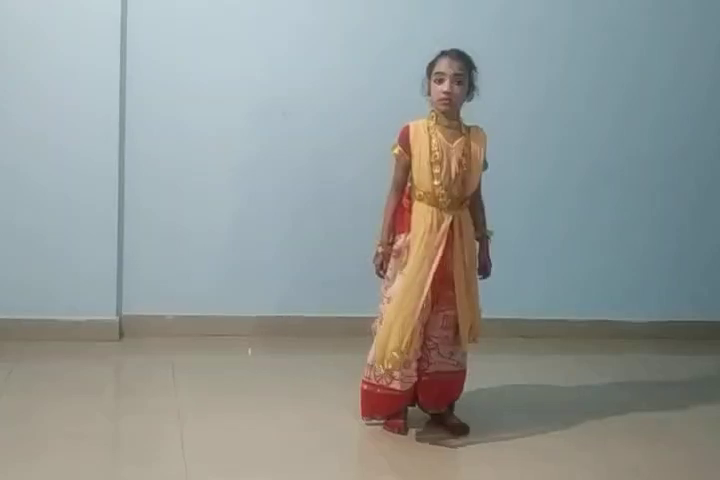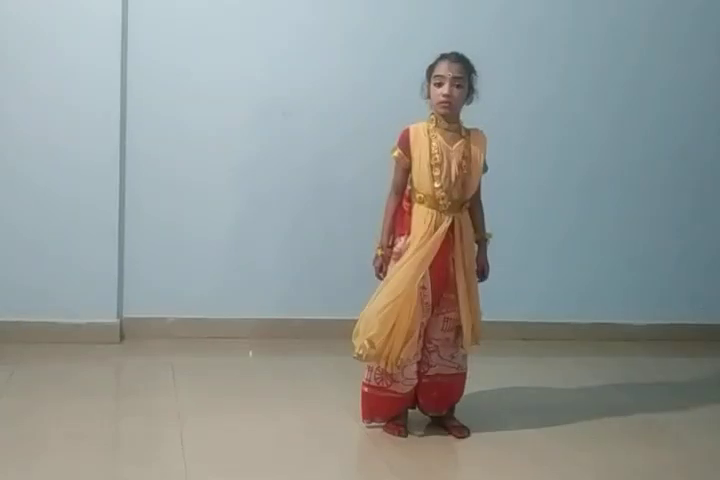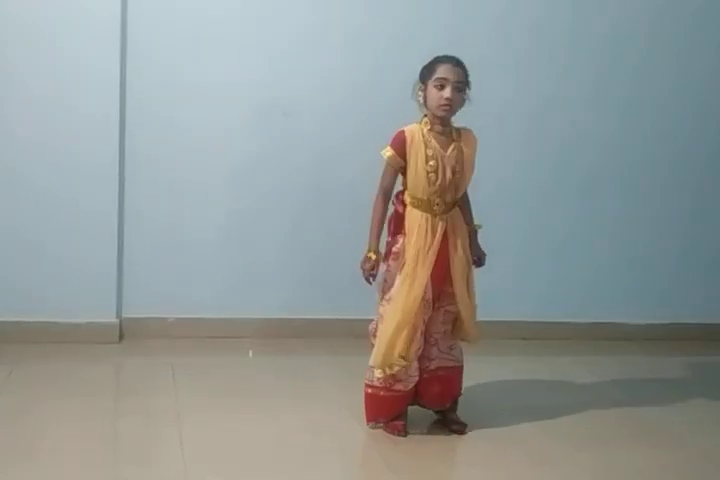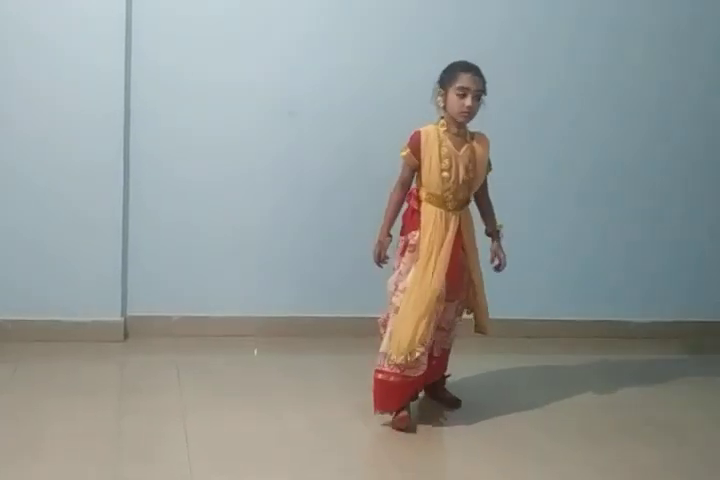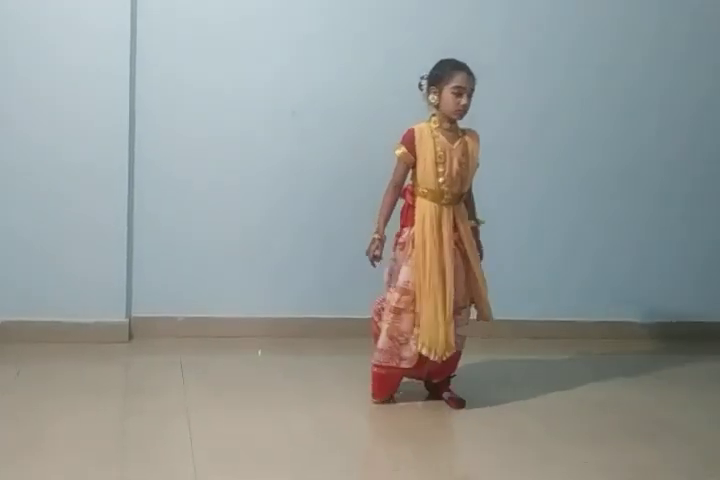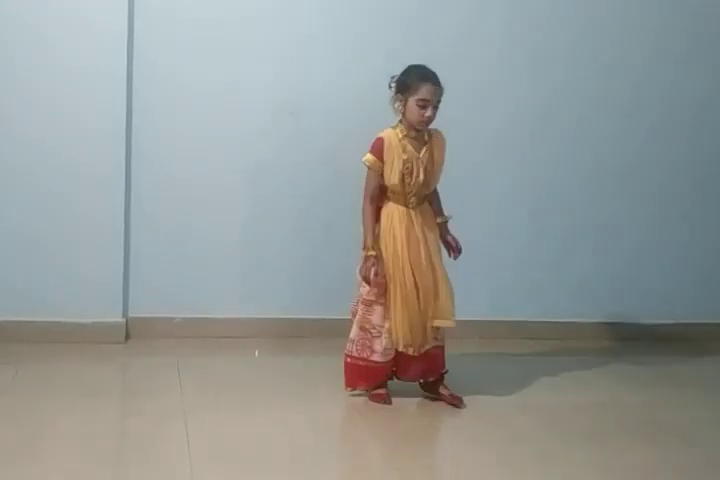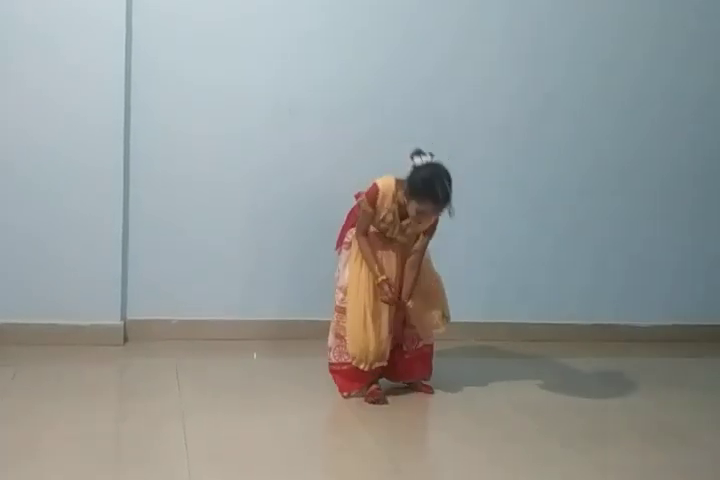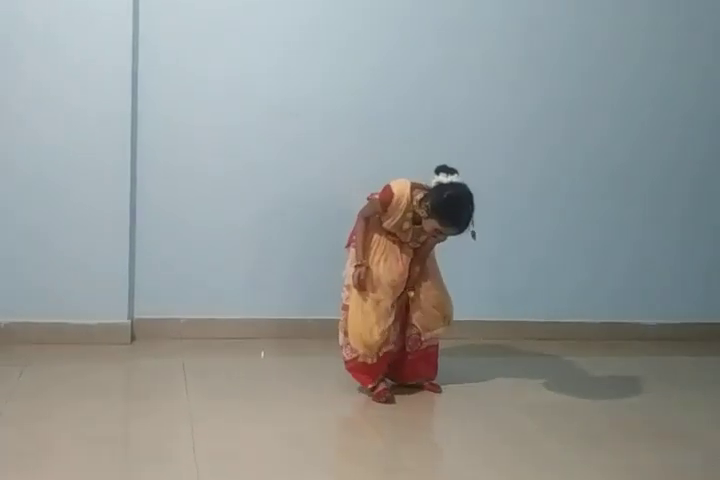
dt=0.4s
person 1, frame 1
left shoulder: (476, 139)
right shoulder: (412, 133)
left elbow: (474, 196)
right elbow: (396, 191)
left wrist: (483, 246)
right wrist: (384, 243)
left hip: (456, 239)
right hip: (414, 235)
left knee: (448, 325)
right knee: (404, 319)
left ankle: (441, 405)
right ankle: (394, 404)
person 1, frame 2
left shoulder: (476, 142)
right shoulder: (412, 137)
left elbow: (474, 199)
right elbow: (396, 193)
left wrist: (481, 247)
right wrist: (384, 246)
left hip: (456, 241)
right hip: (415, 237)
left knee: (449, 329)
right knee: (404, 322)
left ankle: (442, 408)
right ankle: (394, 407)
person 1, frame 3
left shoulder: (466, 141)
right shoulder: (406, 139)
left elbow: (461, 194)
right elbow: (383, 194)
left wrist: (473, 240)
right wrist: (373, 248)
left hip: (450, 239)
right hip: (411, 238)
left knee: (447, 325)
right knee: (403, 322)
left ankle: (443, 403)
right ankle: (393, 407)
person 1, frame 4
left shoulder: (480, 145)
right shoulder: (422, 139)
left elbow: (481, 194)
right elbow: (401, 187)
left wrist: (496, 238)
right wrist: (384, 234)
left hip: (459, 234)
right hip: (422, 232)
left knee: (448, 313)
right knee: (411, 311)
left ankle: (433, 381)
right ankle: (398, 400)
person 1, frame 5
left shoulder: (471, 141)
right shoulder: (416, 136)
right elbow: (395, 186)
left wrist: (475, 233)
right wrist: (379, 232)
left hip: (455, 227)
right hip: (420, 226)
left knee: (454, 307)
right knee: (404, 302)
left ankle: (438, 380)
right ankle: (384, 380)
person 1, frame 6
left shoulder: (437, 142)
right shoulder: (384, 143)
left elbow: (431, 190)
right elbow: (370, 198)
left wrist: (444, 230)
right wrist: (370, 250)
left hip: (422, 226)
right hip: (389, 225)
left knee: (429, 300)
right knee: (381, 301)
left ankle: (432, 378)
right ankle: (374, 378)
person 1, frame 7
left shoulder: (429, 212)
right shoulder: (381, 191)
left elbow: (416, 255)
right elbow: (361, 233)
left wrist: (405, 298)
right wrist: (380, 278)
left hip: (402, 247)
right hip: (365, 238)
left knee: (424, 305)
right knee: (358, 306)
left ankle: (411, 372)
right ankle: (364, 378)
person 1, frame 8
left shoulder: (439, 223)
right shoulder: (397, 194)
left elbow: (420, 259)
right elbow: (363, 216)
left wrist: (408, 291)
right wrist: (359, 262)
left hip: (410, 248)
right hip: (377, 242)
left knee: (428, 305)
right knee: (369, 310)
left ankle: (416, 372)
right ankle: (375, 376)
